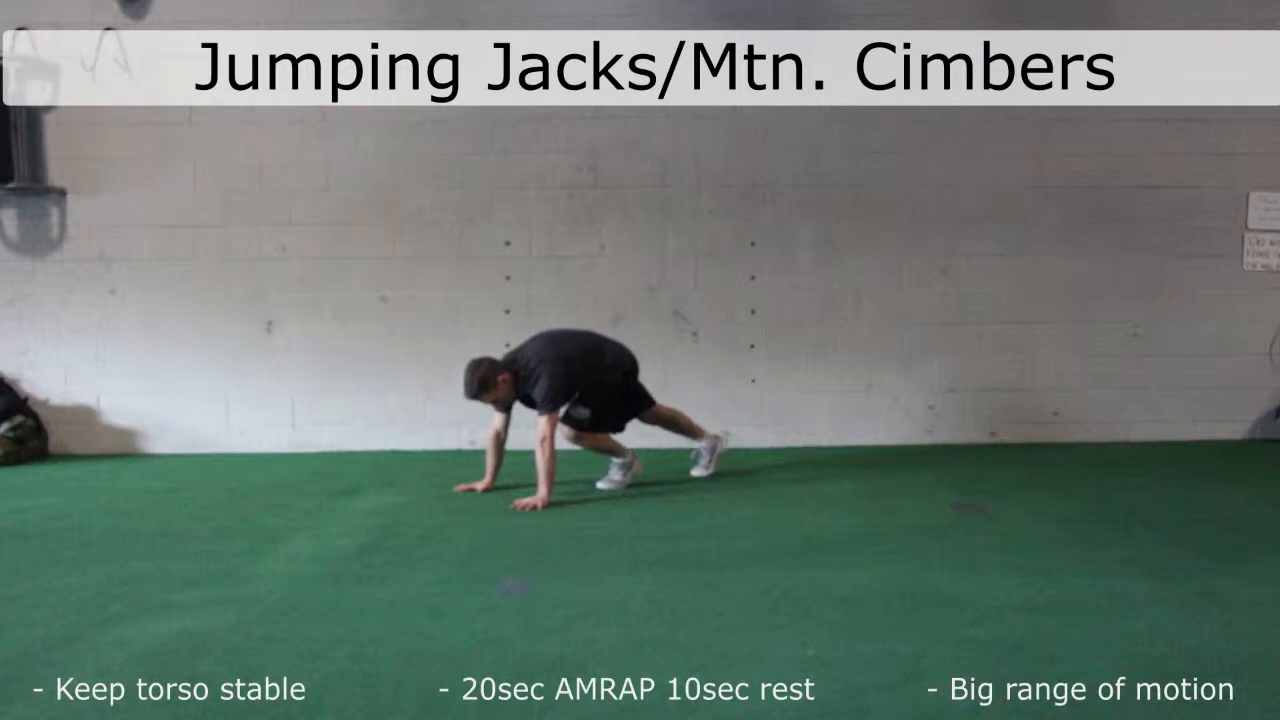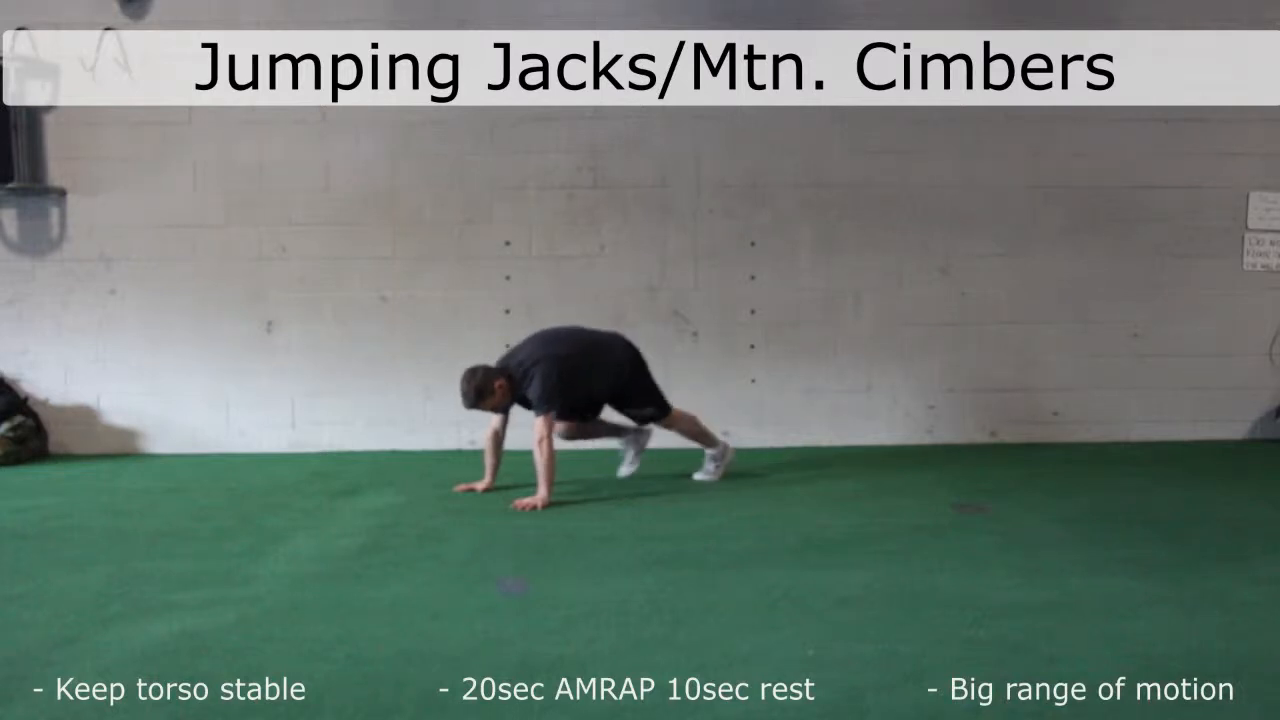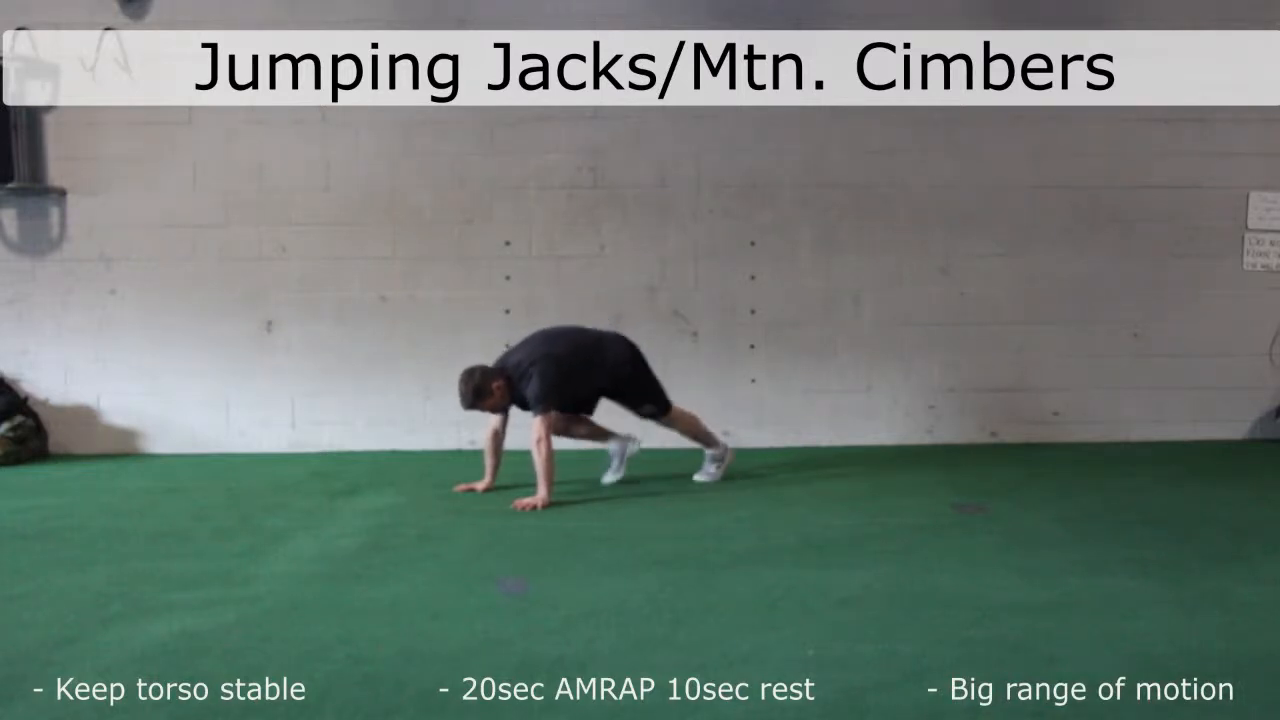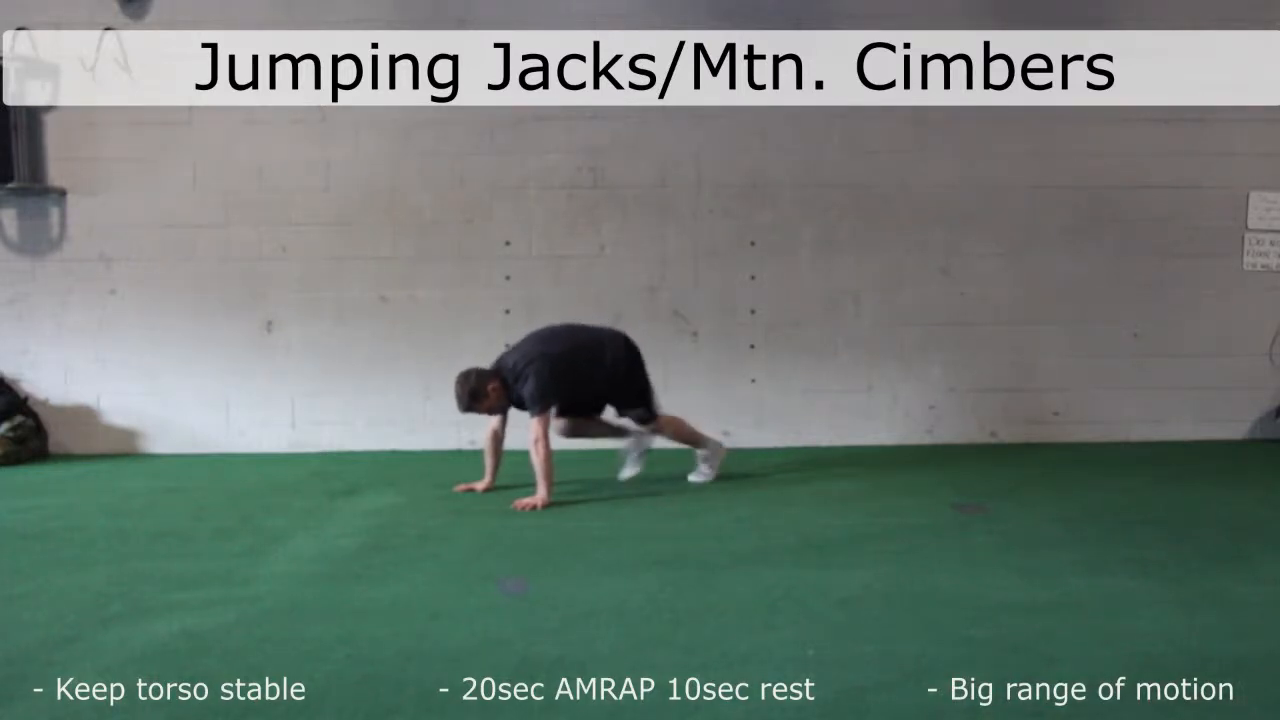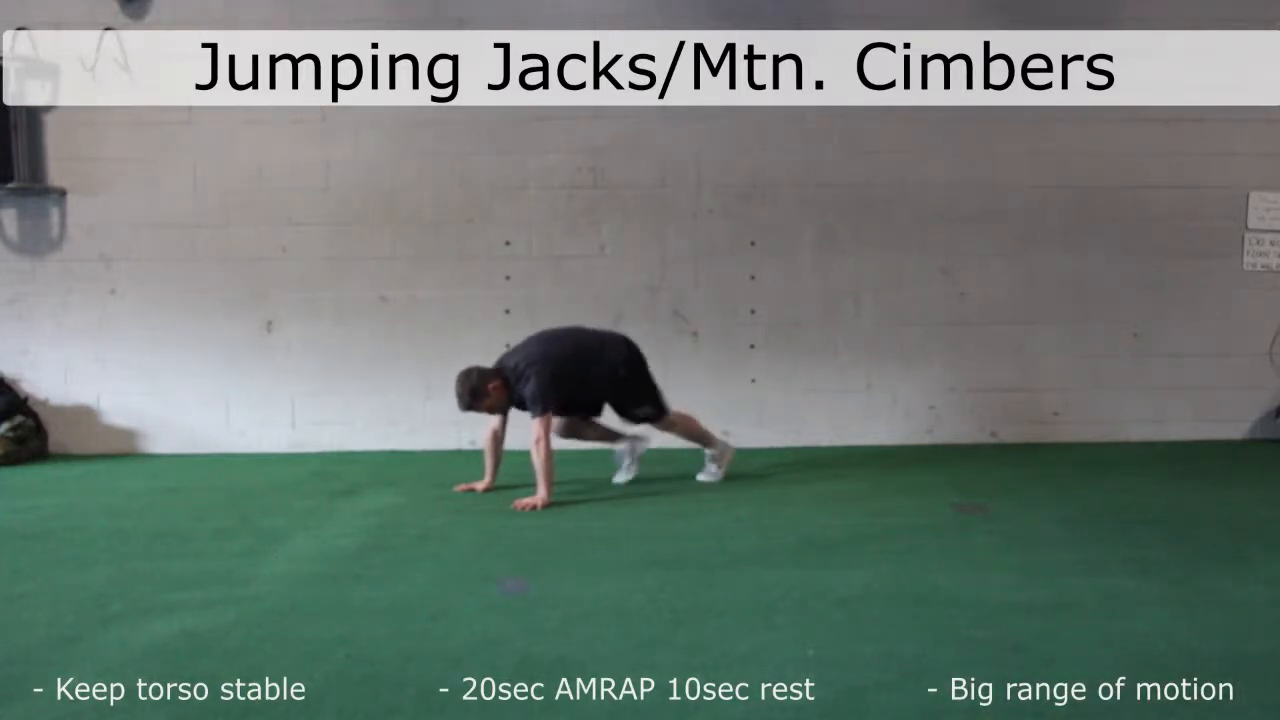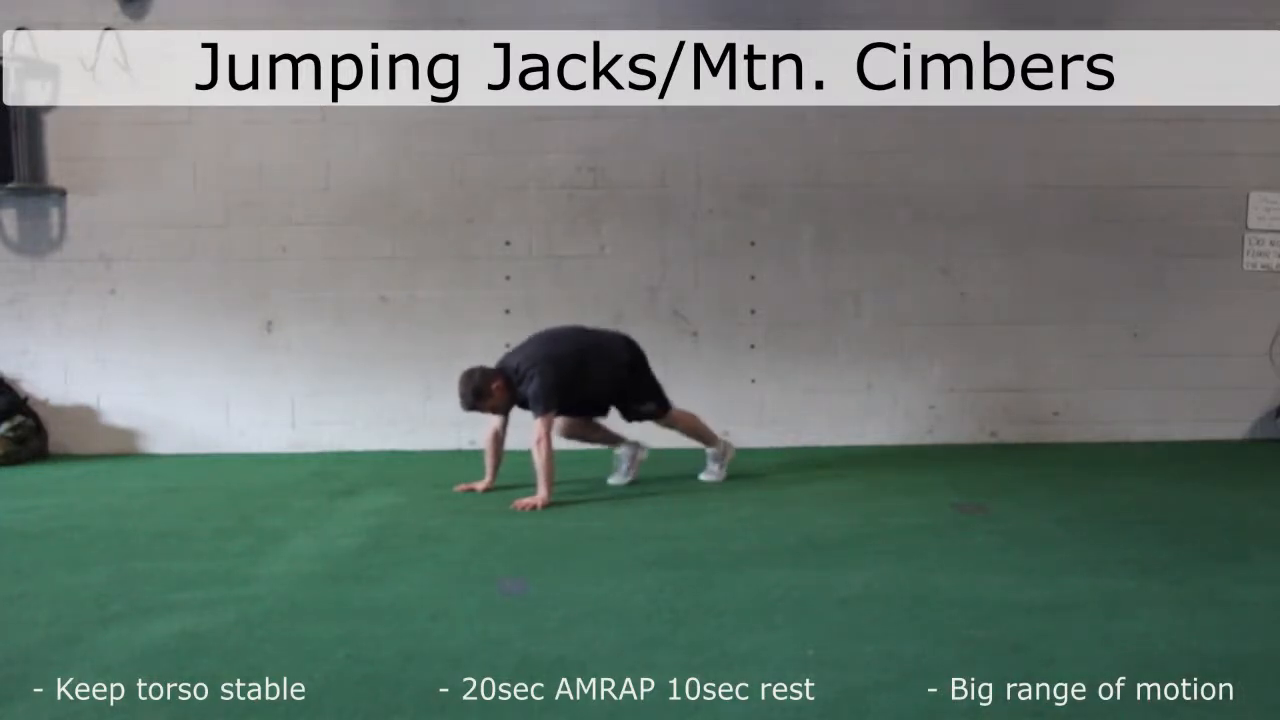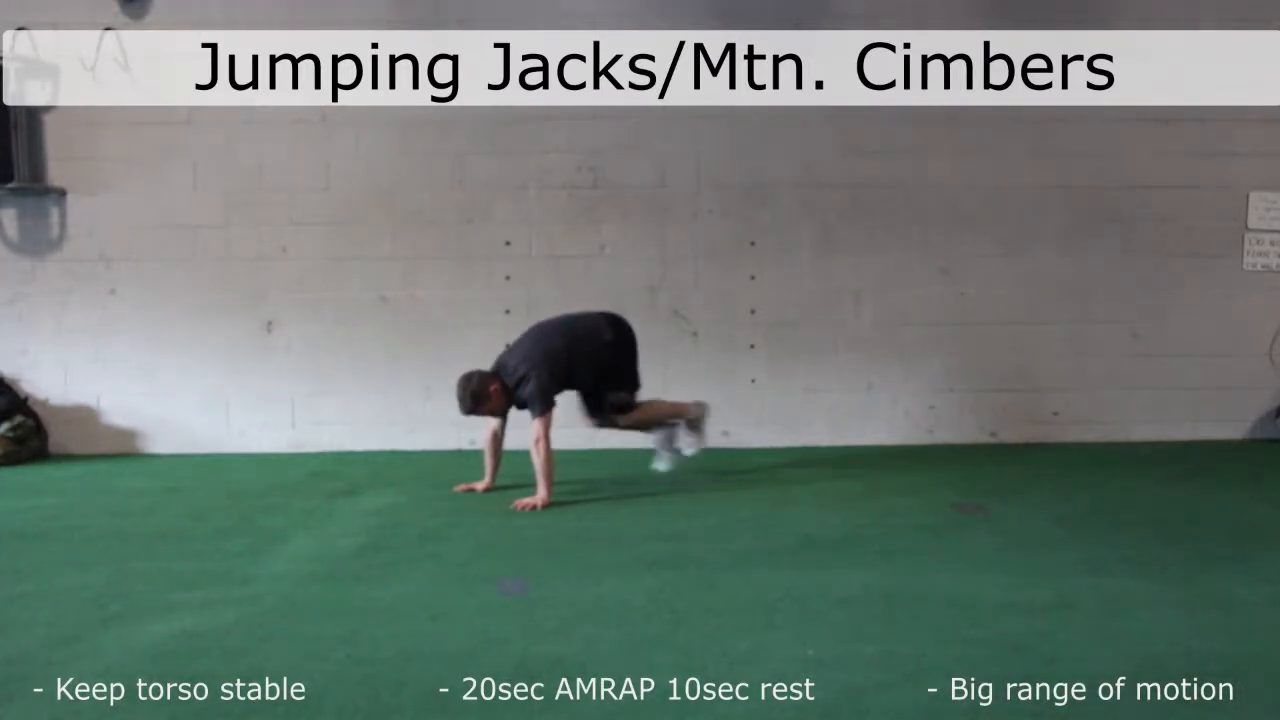
dt=0.7s
person 1, frame 1
left shoulder: (544, 375)
right shoulder: (505, 373)
left elbow: (544, 438)
right elbow: (497, 430)
left wrist: (543, 495)
right wrist: (488, 480)
left hip: (616, 367)
right hip: (597, 371)
left knee: (571, 430)
right knee: (649, 413)
left ankle: (625, 461)
right ankle: (709, 442)
person 1, frame 2
left shoulder: (539, 378)
right shoulder: (501, 374)
left elbow: (542, 438)
right elbow: (496, 430)
left wrist: (543, 494)
right wrist: (488, 480)
left hip: (619, 361)
right hip: (592, 369)
left knee: (661, 415)
right knee: (566, 428)
left ankle: (717, 451)
right ankle: (632, 439)
person 1, frame 3
left shoulder: (537, 378)
right shoulder: (500, 375)
left elbow: (540, 439)
right elbow: (496, 431)
left wrist: (544, 495)
right wrist: (488, 480)
left hip: (617, 359)
right hip: (588, 365)
left knee: (661, 413)
right knee: (554, 423)
left ankle: (717, 451)
right ankle: (617, 443)
person 1, frame 4
left shoulder: (531, 379)
right shoulder: (498, 376)
left elbow: (538, 439)
right elbow: (495, 430)
left wrist: (543, 494)
right wrist: (488, 480)
left hip: (616, 358)
right hip: (590, 366)
left knee: (651, 420)
right knee: (565, 426)
left ankle: (708, 449)
right ankle: (634, 440)
person 1, frame 5
left shoulder: (533, 382)
right shoulder: (501, 377)
left elbow: (539, 439)
right elbow: (495, 431)
left wrist: (544, 495)
right wrist: (488, 480)
left hip: (618, 362)
right hip: (592, 365)
left knee: (658, 417)
right knee: (562, 424)
left ankle: (718, 449)
right ankle: (626, 443)
person 1, frame 6
left shoulder: (536, 379)
right shoulder: (502, 375)
left elbow: (541, 439)
right elbow: (496, 431)
left wrist: (543, 494)
right wrist: (488, 480)
left hip: (620, 359)
right hip: (594, 369)
left knee: (663, 415)
right knee: (565, 426)
left ankle: (718, 449)
right ankle: (628, 450)
person 1, frame 7
left shoulder: (532, 379)
right shoulder: (498, 377)
left elbow: (540, 438)
right elbow: (495, 431)
left wrist: (543, 494)
right wrist: (487, 480)
left hip: (611, 339)
right hip: (594, 347)
left knee: (622, 414)
right knee: (600, 417)
left ankle: (690, 413)
right ankle: (667, 431)
